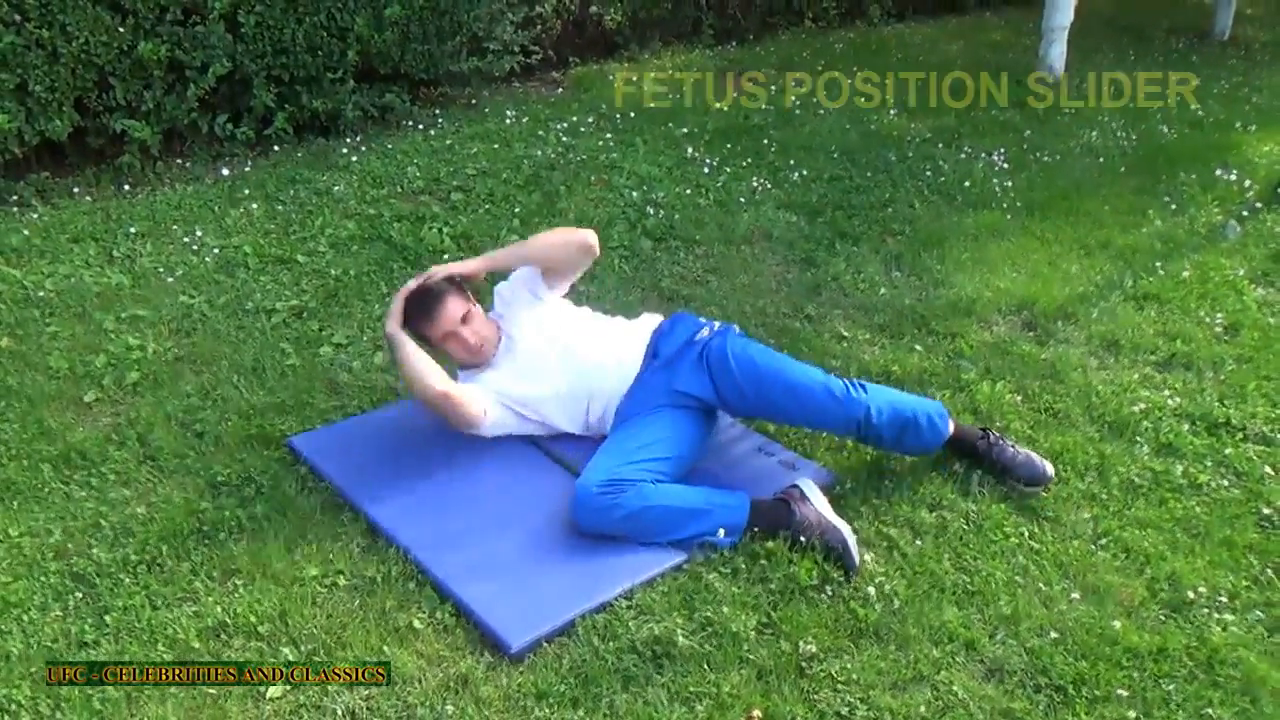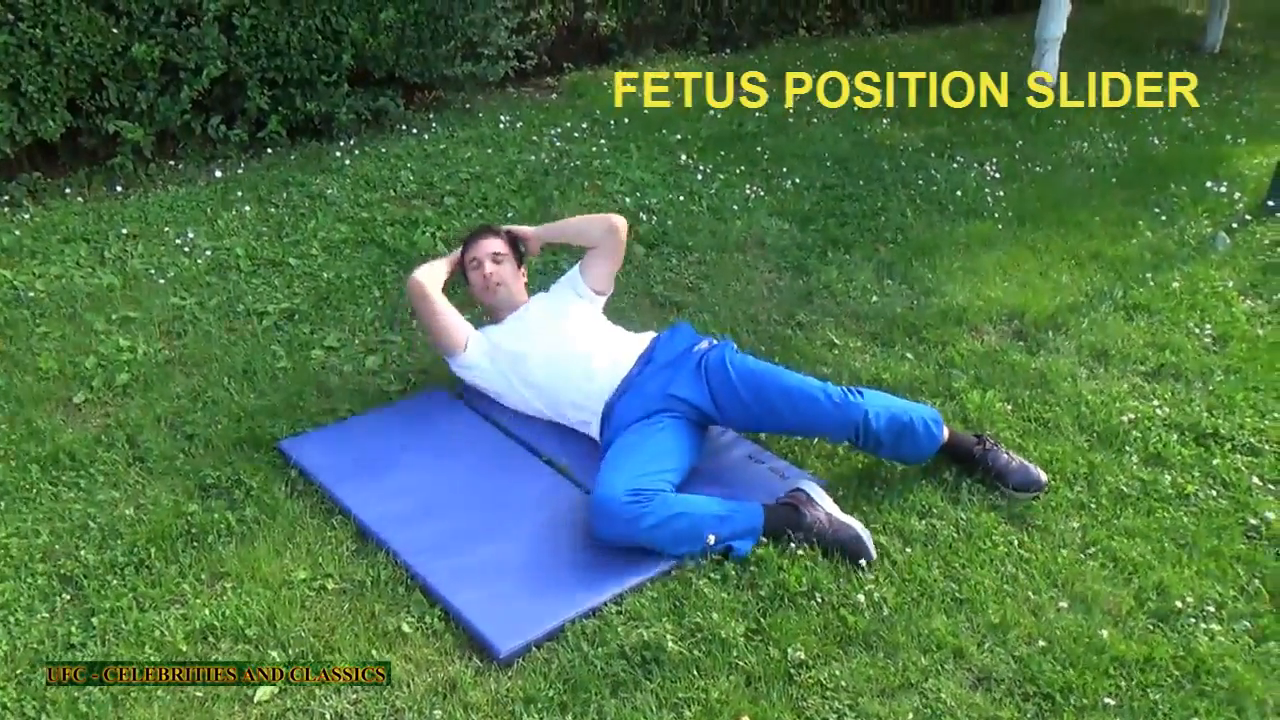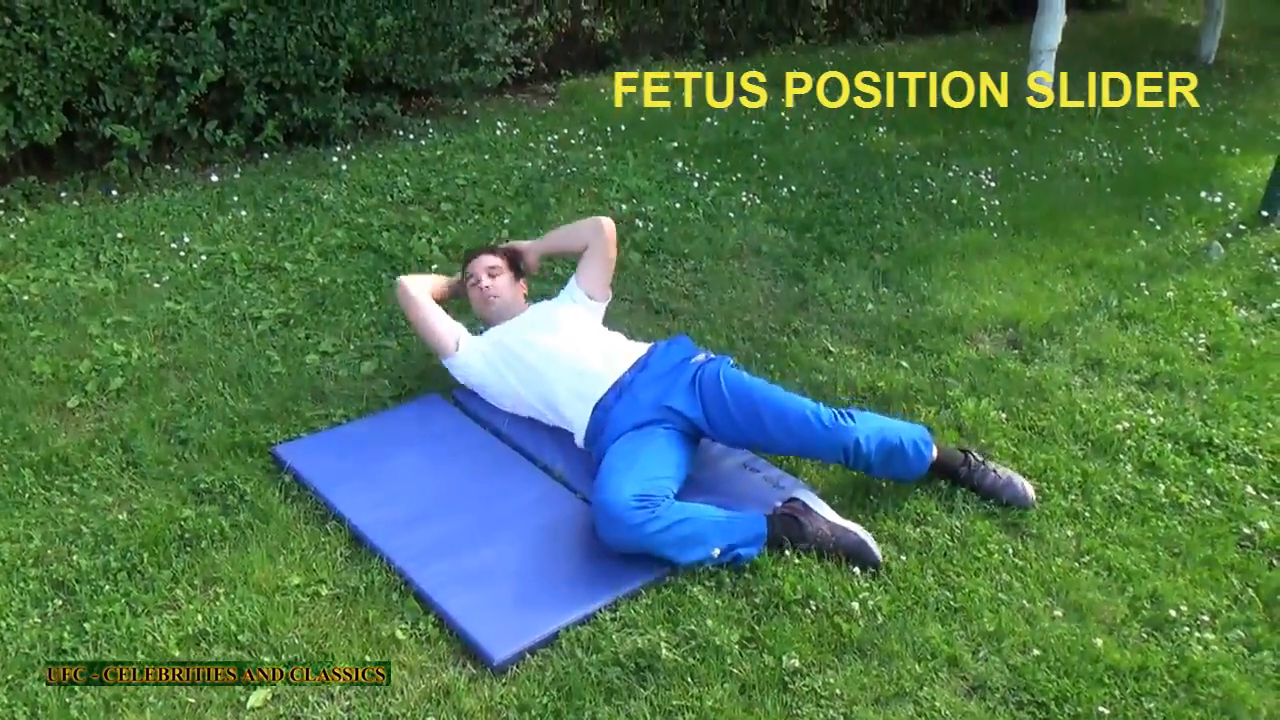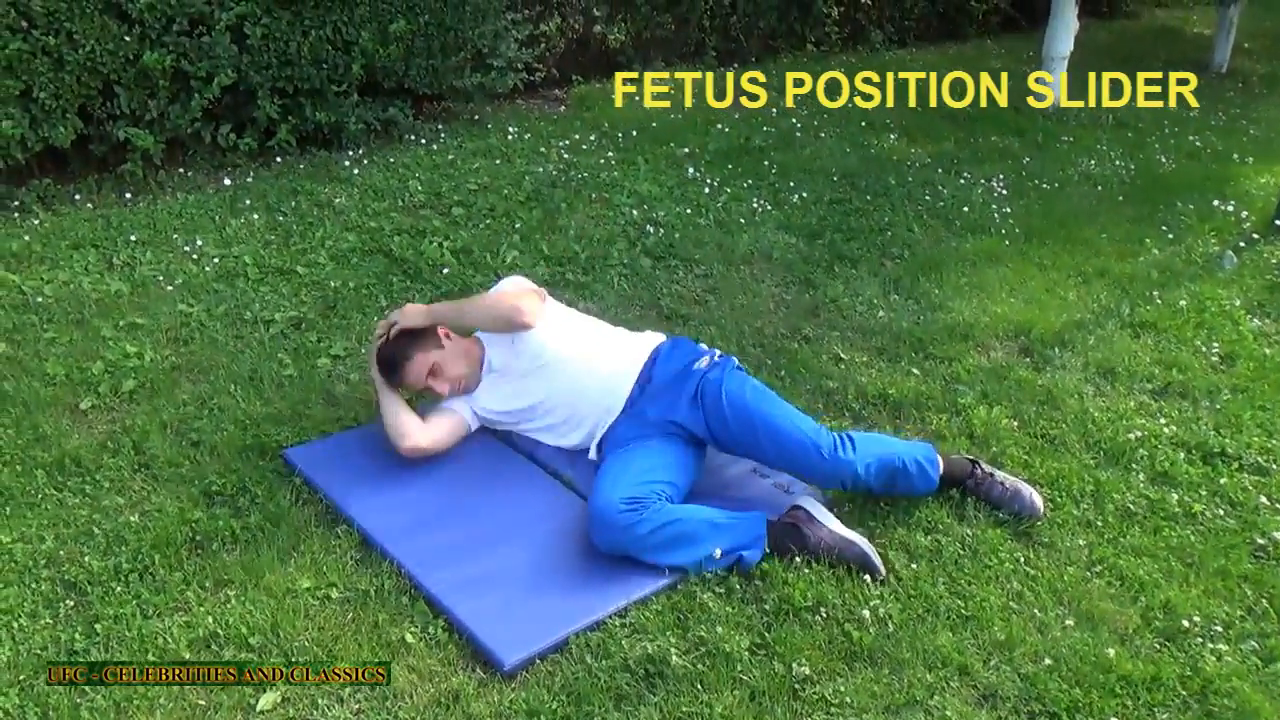
dt=0.5s
person 1, frame 1
left shoulder: (515, 297)
right shoulder: (480, 395)
left elbow: (583, 243)
right elbow: (436, 397)
left wrist: (476, 264)
right wrist: (398, 337)
left hip: (678, 347)
right hip: (648, 413)
left knee: (839, 402)
right knee: (593, 502)
left ankle: (970, 439)
right ankle: (777, 515)
person 1, frame 2
left shoulder: (566, 296)
right shoulder: (477, 355)
left elbow: (612, 227)
right elbow: (420, 285)
left wrist: (533, 235)
right wrist: (457, 258)
left hip: (677, 359)
right hip: (632, 419)
left knee: (833, 406)
right knee: (614, 511)
left ankle: (965, 447)
right ankle: (785, 519)
person 1, frame 3
left shoulder: (566, 305)
right shoulder: (475, 358)
left elbow: (601, 229)
right elbow: (408, 287)
left wrist: (528, 249)
right wrist: (454, 280)
left hip: (674, 371)
right hip: (624, 428)
left knee: (829, 429)
right knee: (620, 517)
left ankle: (949, 462)
right ankle: (787, 528)
person 1, frame 4
left shoulder: (504, 300)
right shoulder: (471, 402)
left elbow: (521, 310)
right elbow: (411, 440)
left wrist: (429, 313)
right wrist: (383, 378)
left hip: (675, 374)
right hip: (634, 436)
left knee: (829, 456)
right knee: (613, 521)
left ankle: (958, 471)
right ankle: (786, 534)
